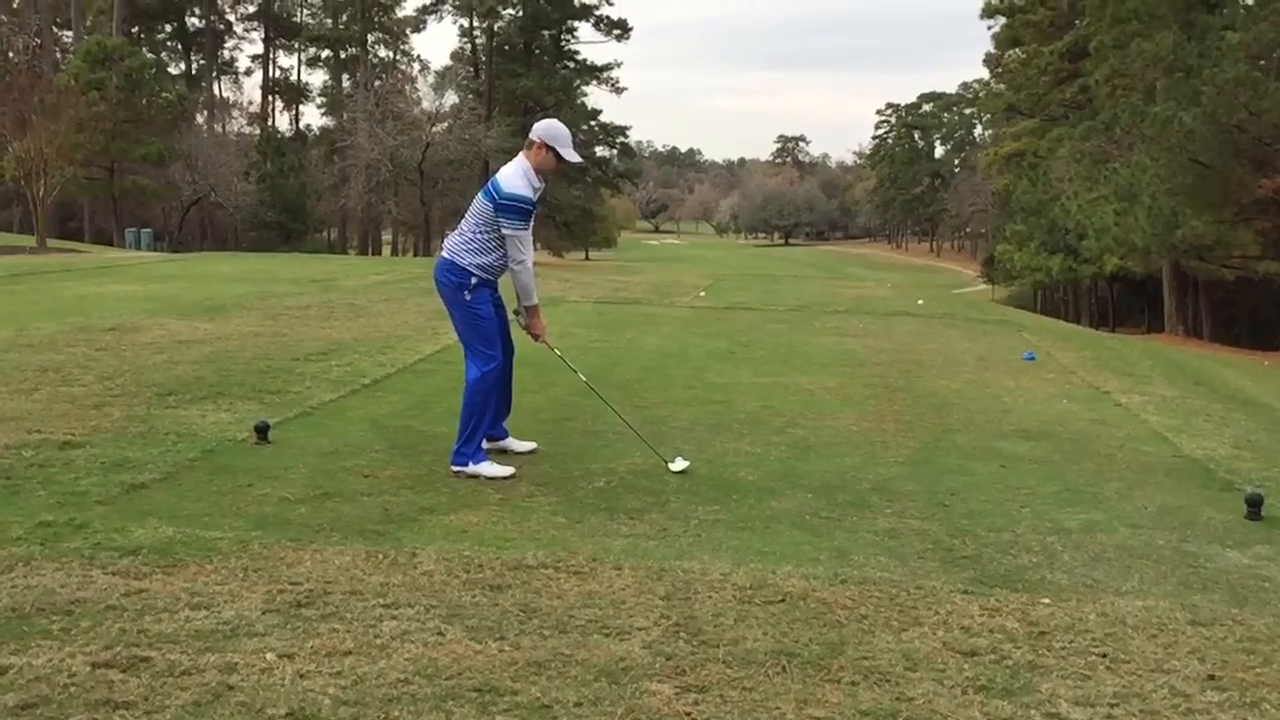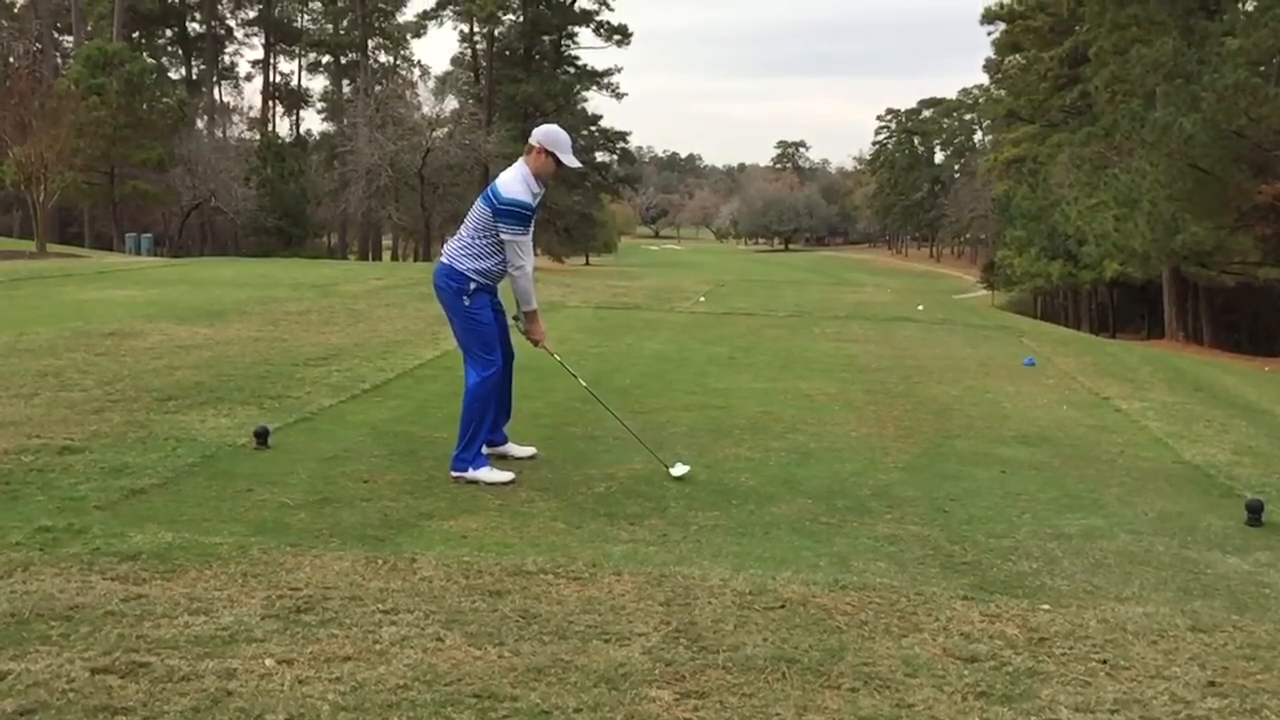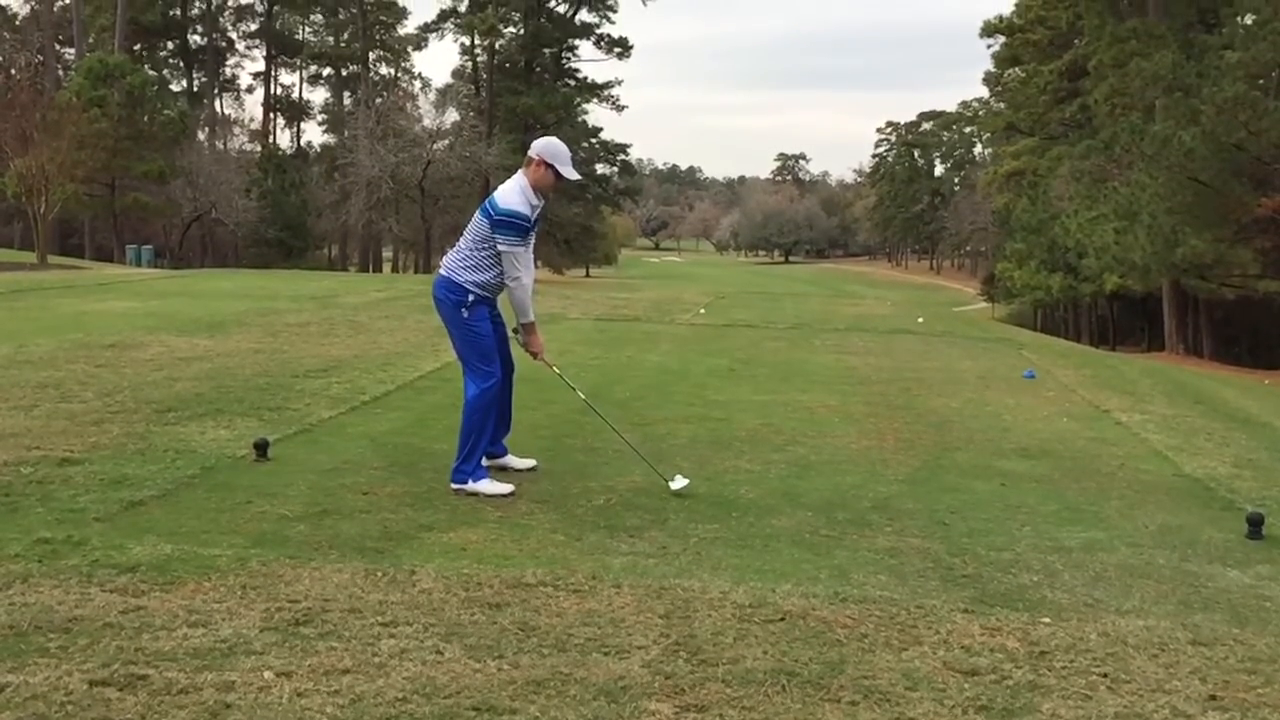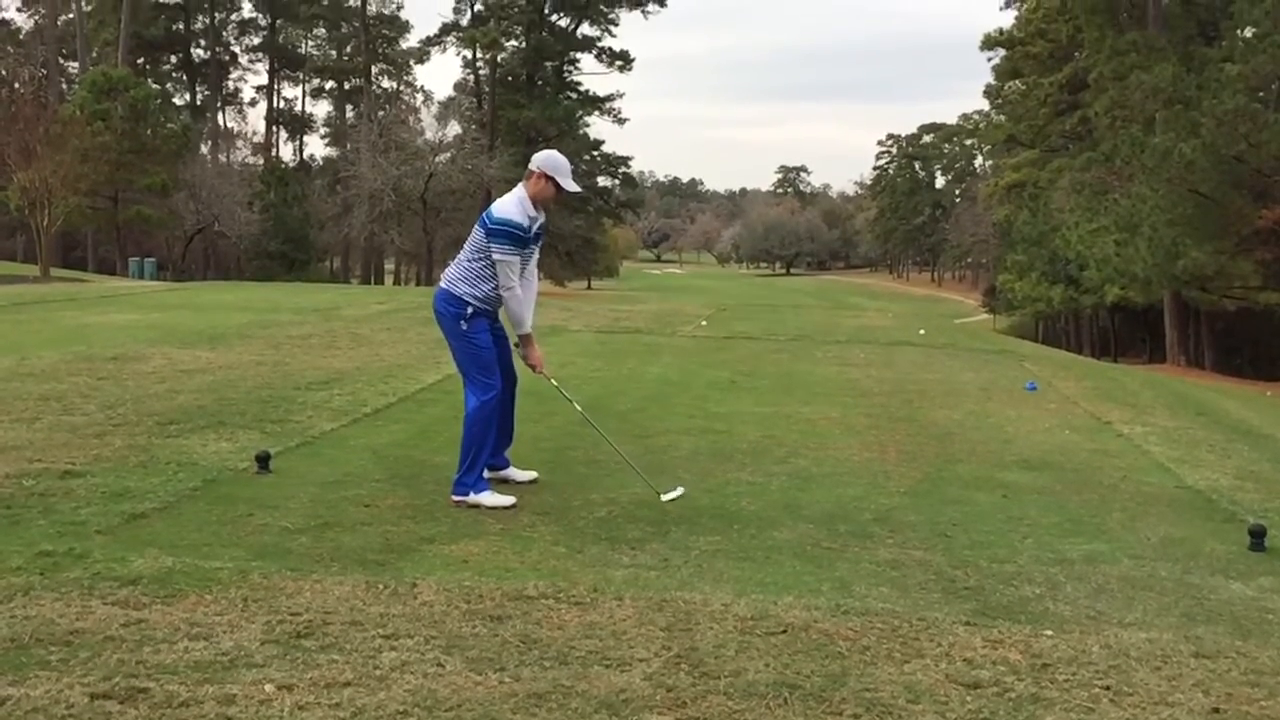
dt=1s
person 1, frame 1
left shoulder: (523, 179)
right shoulder: (515, 189)
left elbow: (520, 254)
right elbow: (519, 259)
left wrist: (526, 305)
right wrist: (533, 312)
left hip: (477, 276)
right hip: (461, 276)
left knee: (502, 353)
right knee: (486, 362)
left ankle: (494, 433)
right ankle: (467, 456)
person 1, frame 2
left shoulder: (525, 186)
right shoulder: (515, 194)
left elbow: (522, 259)
right elbow: (518, 265)
left wrist: (526, 310)
right wrist: (532, 316)
left hip: (477, 281)
right hip: (461, 281)
left knee: (503, 358)
right knee: (486, 366)
left ankle: (494, 437)
right ankle: (467, 462)
person 1, frame 3
left shoulder: (530, 201)
right shoulder: (512, 206)
left elbow: (525, 265)
right elbow: (515, 276)
left wrist: (525, 323)
right wrist: (530, 328)
left hip: (478, 294)
right hip: (459, 293)
left knee: (503, 370)
right knee: (485, 378)
left ankle: (493, 449)
right ankle: (467, 474)
person 1, frame 4
left shoulder: (535, 218)
right shoulder: (507, 217)
left elbow: (529, 277)
right elbow: (509, 287)
left wrist: (526, 334)
right wrist: (528, 341)
left hip: (481, 307)
right hip: (459, 305)
left knee: (505, 382)
right knee: (485, 390)
left ankle: (495, 462)
right ankle: (468, 486)
